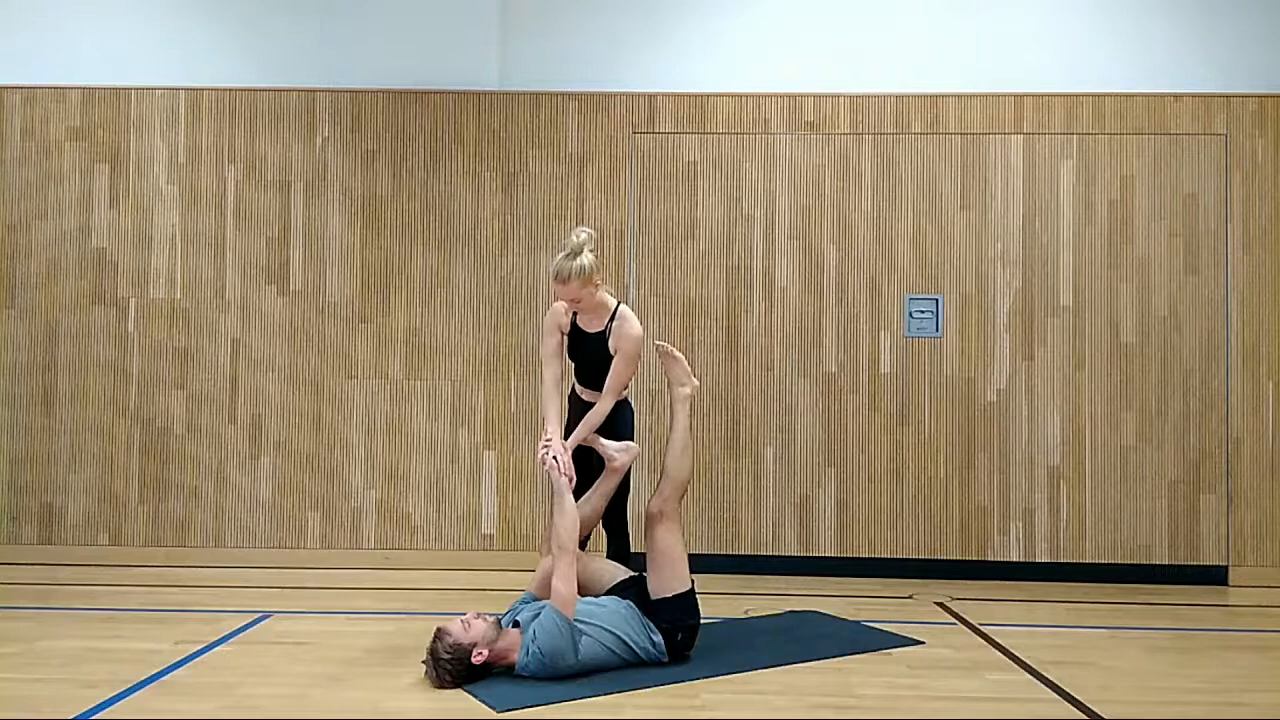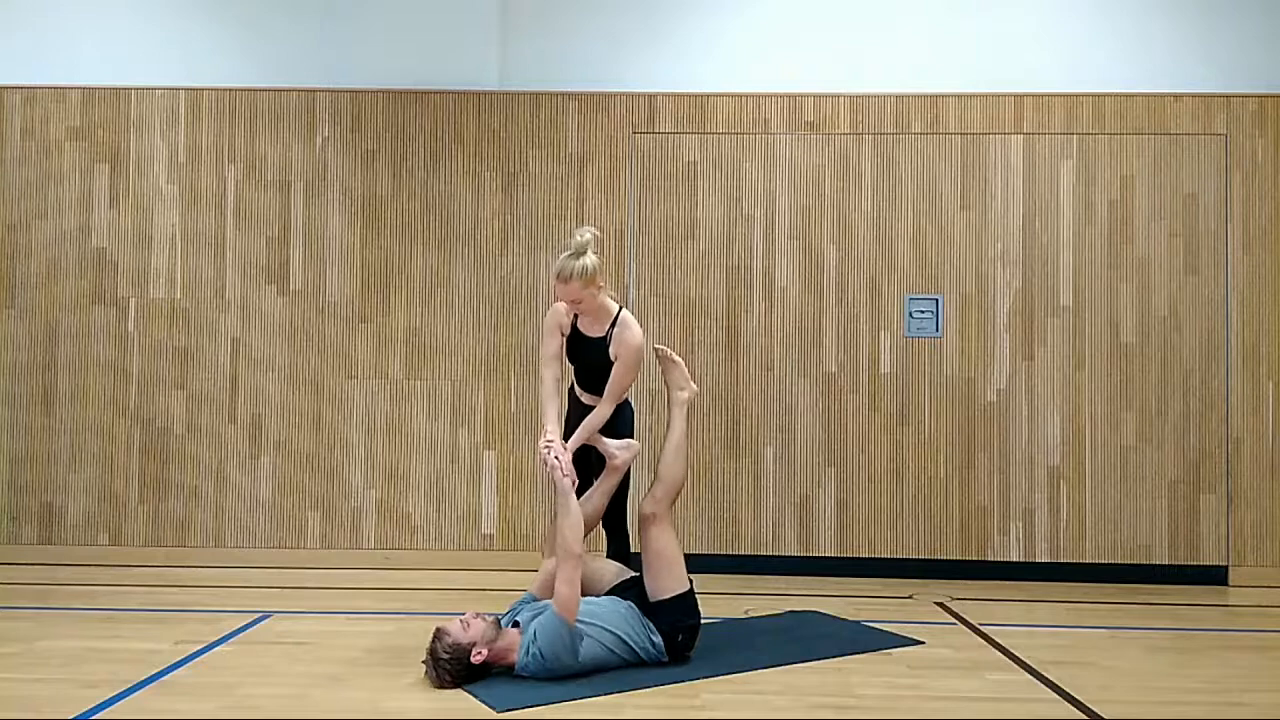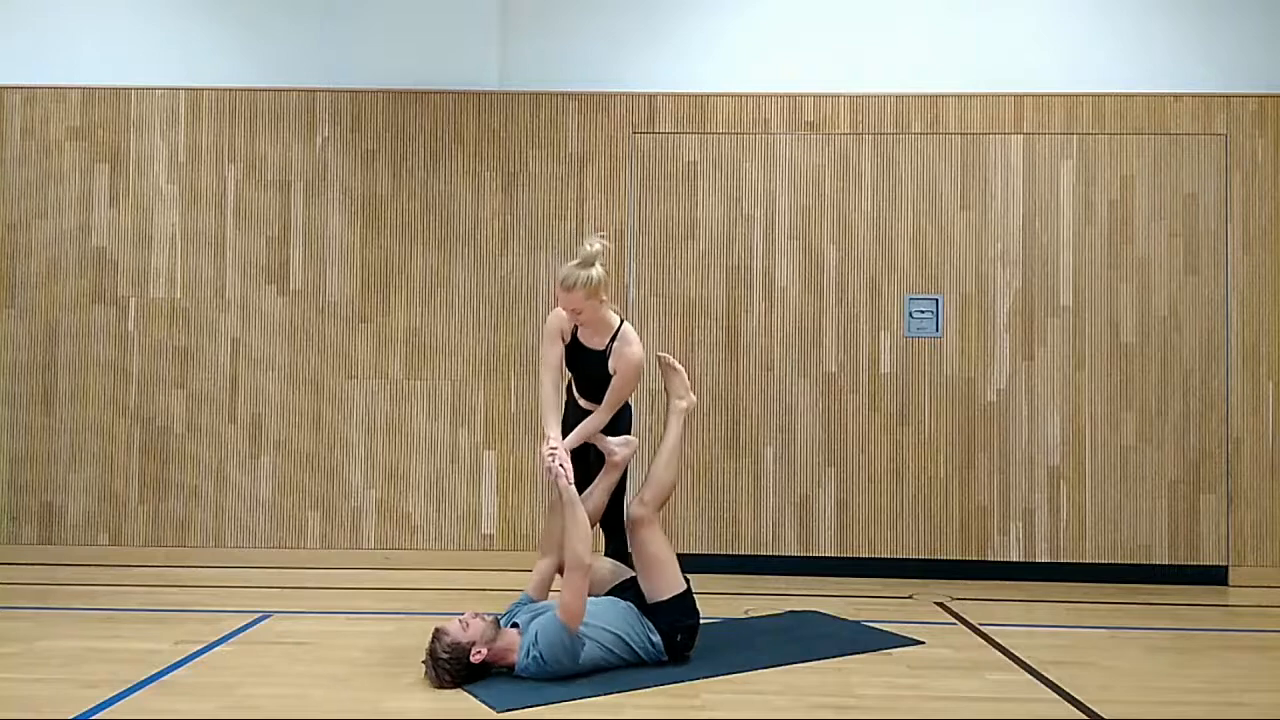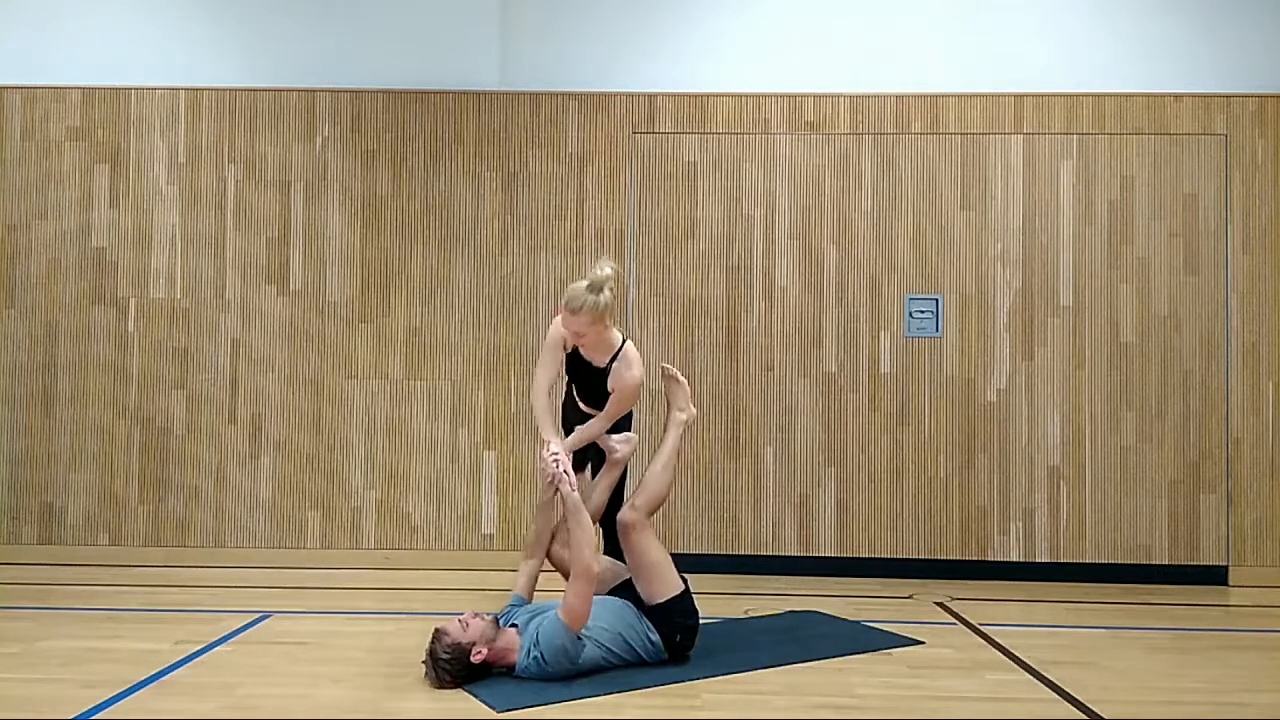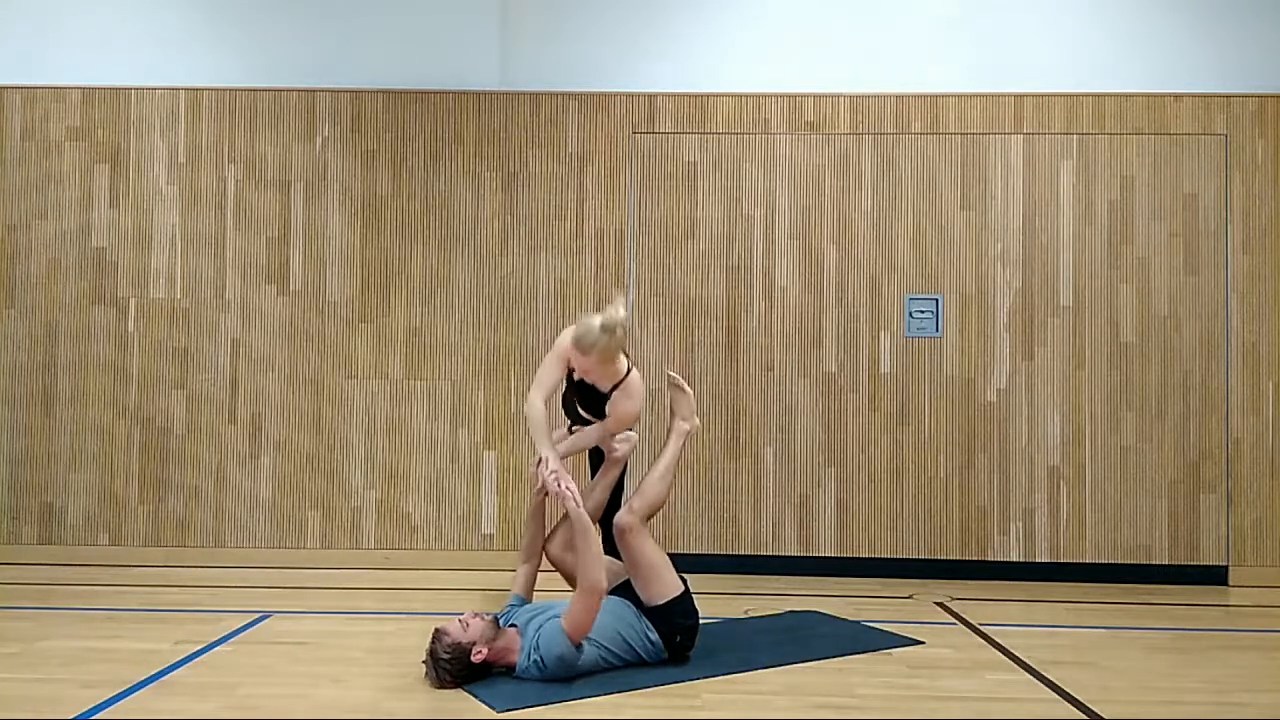
dt=0.2s
person 1, frame 1
left shoulder: (515, 621)
right shoulder: (544, 651)
left elbow: (552, 557)
right elbow: (564, 557)
left wrist: (560, 487)
right wrist: (560, 484)
left hip: (631, 604)
right hip: (666, 628)
left knee: (558, 550)
right knee: (660, 509)
left ankle: (614, 467)
right ankle: (680, 397)
person 1, frame 2
left shoulder: (515, 622)
right shoulder: (543, 653)
left elbow: (554, 559)
right elbow: (569, 560)
left wrist: (563, 487)
right wrist: (563, 485)
left hip: (630, 606)
right hip: (667, 628)
left knee: (561, 547)
right knee: (653, 510)
left ankle: (615, 467)
right ankle: (678, 402)
person 1, frame 3
left shoulder: (513, 623)
right shoulder: (544, 654)
left elbow: (548, 558)
right elbow: (580, 567)
left wrist: (560, 490)
right wrist: (567, 489)
left hip: (631, 607)
right hip: (667, 629)
left knee: (563, 548)
right knee: (641, 513)
left ankle: (614, 464)
right ankle: (676, 409)
person 1, frame 4
left shoulder: (511, 623)
right shoulder: (545, 655)
left elbow: (531, 559)
right elbow: (587, 573)
left wrist: (549, 492)
right wrist: (570, 496)
left hip: (632, 608)
right hip: (666, 629)
right knee: (632, 517)
left ankle: (615, 461)
right ankle: (676, 420)
person 1, frame 5
left shoulder: (509, 624)
right shoulder: (546, 657)
left elbow: (528, 561)
right elbow: (594, 588)
left wrist: (538, 497)
right wrist: (576, 511)
left hip: (632, 608)
right hip: (667, 628)
left knee: (557, 546)
right knee: (627, 521)
left ankle: (614, 461)
right ankle: (679, 430)
person 2, frame 1
left shoulder: (628, 330)
right shoulder: (558, 315)
left elbow: (609, 398)
right elbow: (550, 376)
left wrist: (569, 446)
right wrist: (552, 434)
left hip: (612, 419)
right hip: (577, 410)
left knee: (613, 513)
right knee: (575, 504)
person 2, frame 2
left shoulder: (629, 336)
right shoulder: (559, 316)
left elbow: (609, 403)
right elbow: (549, 377)
left wrist: (569, 448)
right wrist: (552, 431)
left hip: (612, 421)
right hip: (576, 410)
left knee: (612, 514)
person 2, frame 3
left shoulder: (629, 351)
right shoulder: (559, 321)
left elbow: (606, 412)
right elbow: (548, 383)
left wrist: (564, 447)
right wrist: (553, 437)
left hip: (610, 424)
right hip: (574, 411)
left knee: (608, 512)
person 2, frame 4
left shoulder: (629, 372)
right shoulder: (564, 329)
left elbow: (603, 422)
right elbow: (540, 390)
left wrist: (561, 449)
right wrist: (554, 443)
left hip: (609, 425)
right hip: (575, 408)
left knee: (608, 511)
right knee: (574, 466)
person 2, frame 5
left shoulder: (630, 401)
right shoulder: (572, 343)
left elbow: (598, 433)
right elbow: (535, 401)
left wrist: (553, 455)
right wrist: (551, 458)
left hip: (602, 426)
right hip: (577, 406)
left knee: (606, 509)
